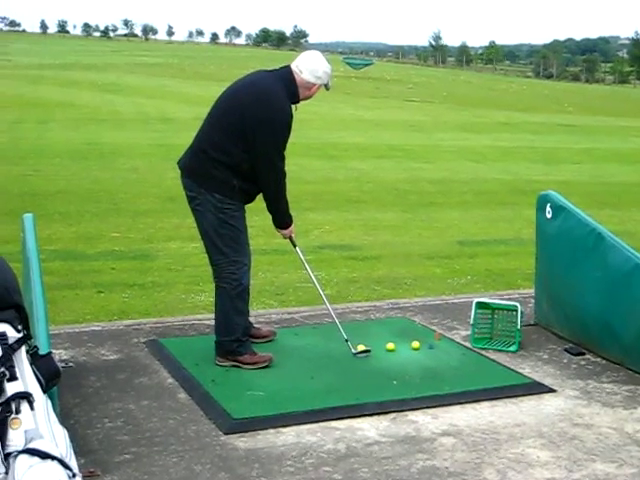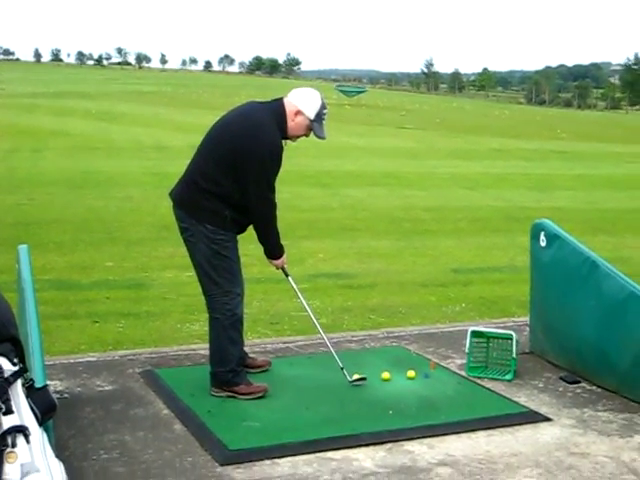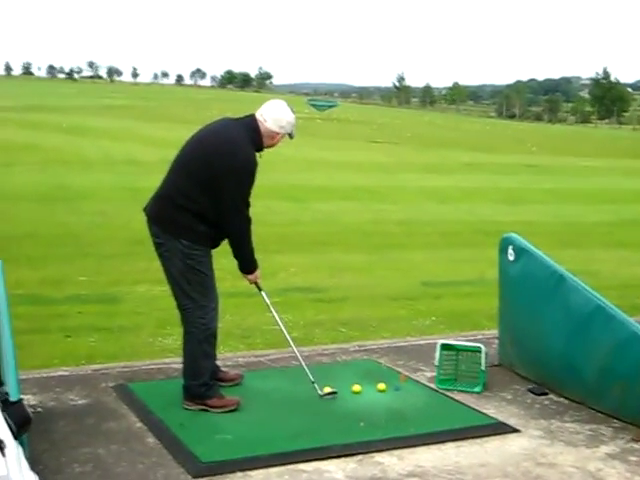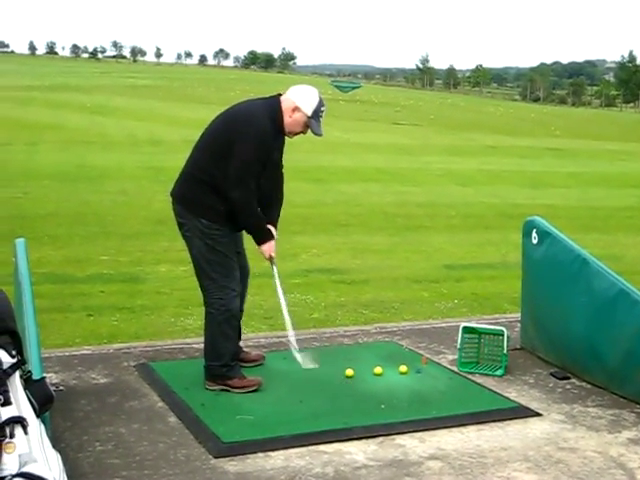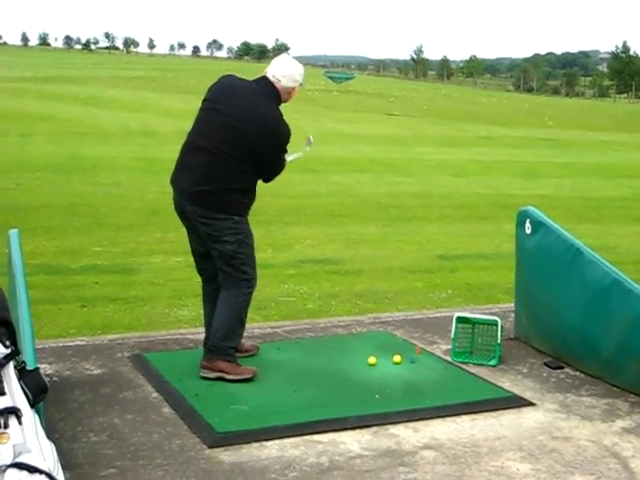
dt=1s
person 1, frame 1
left shoulder: (265, 83)
right shoulder: (274, 105)
right elbow: (270, 167)
right wrist: (283, 219)
left hip: (209, 176)
right hip: (215, 185)
left knee: (236, 261)
right knee: (233, 266)
left ankle: (239, 326)
right ankle: (231, 347)
person 1, frame 2
left shoulder: (258, 116)
right shoulder: (264, 137)
right elbow: (261, 200)
right wrist: (274, 249)
left hip: (203, 207)
right hip: (205, 215)
left knee: (229, 292)
right knee: (226, 296)
left ankle: (234, 356)
right ankle: (226, 377)
person 1, frame 3
left shoulder: (230, 131)
right shoulder: (238, 155)
right elbow: (236, 216)
right wrist: (248, 265)
left hip: (175, 221)
right hip: (180, 231)
left knee: (203, 306)
right knee: (201, 310)
left ankle: (206, 370)
right ankle: (199, 391)
person 1, frame 4
left shoulder: (273, 128)
right shoulder: (252, 123)
left elbow: (272, 180)
right elbow: (238, 186)
left wrist: (271, 224)
right wrist: (261, 236)
left hip: (224, 211)
right hip: (203, 211)
left knee: (236, 281)
right knee: (224, 290)
left ankle: (230, 349)
right ankle: (220, 371)
person 1, frame 5
left shoulder: (226, 85)
right shoulder: (273, 125)
right elbow: (271, 171)
left hip: (186, 193)
right hip: (221, 207)
left knee: (214, 274)
right knee: (239, 280)
left ankle: (223, 340)
right ankle: (217, 357)
